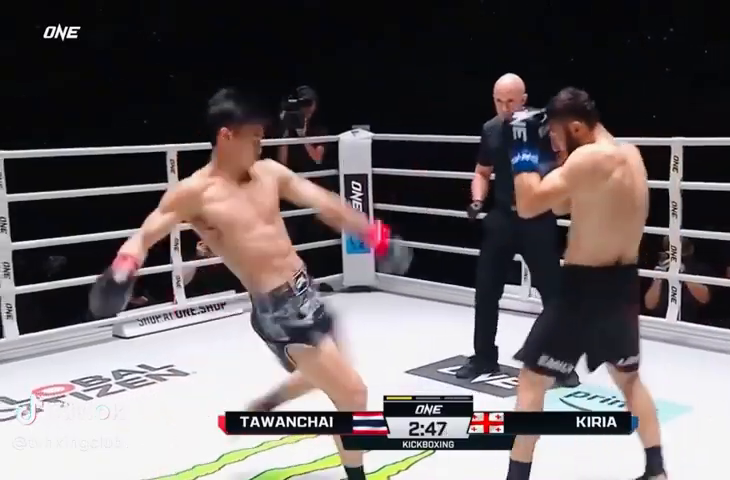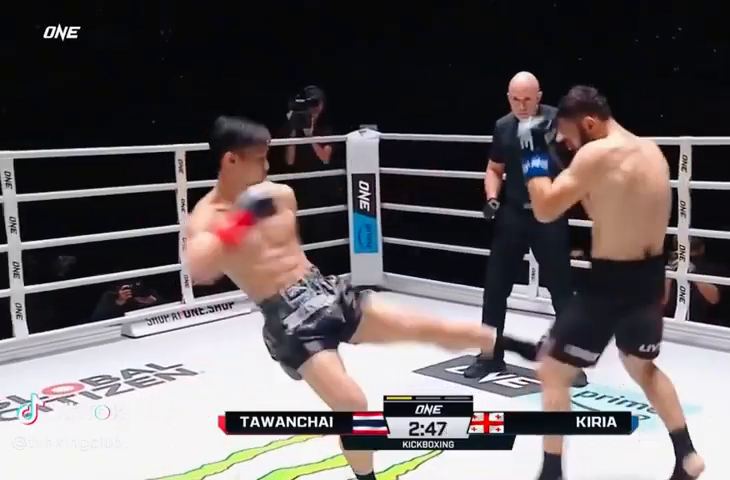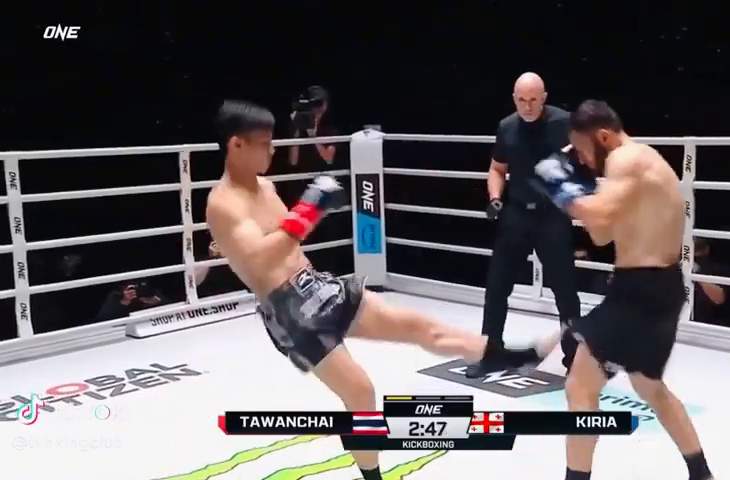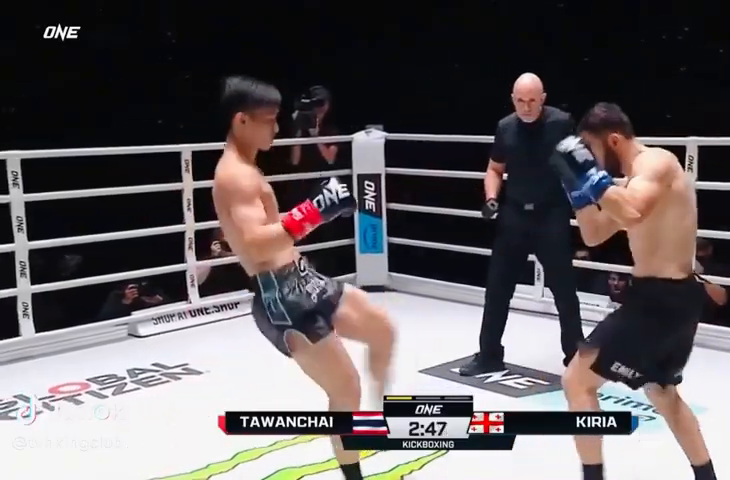
dt=0.1s
person 1, frame 1
left shoulder: (591, 158)
right shoulder: (629, 155)
left elbow: (528, 205)
left wrist: (525, 148)
right wrist: (541, 155)
left hip: (585, 288)
right hip: (622, 285)
left knee: (531, 383)
right knee: (627, 376)
person 1, frame 2
left shoulder: (600, 152)
right shoulder: (648, 151)
left elbow: (545, 210)
left wrist: (533, 153)
left hip: (613, 280)
right hip: (648, 276)
left knee: (553, 372)
right knee: (642, 365)
person 1, frame 3
left shoulder: (627, 160)
right shoulder: (650, 163)
left elbow: (603, 217)
right elbow: (603, 234)
left wrist: (562, 186)
right wrist: (571, 187)
left hip: (637, 289)
right hip: (665, 287)
left knee: (581, 387)
right knee: (649, 385)
person 1, frame 4
left shoulder: (654, 163)
right shoulder: (640, 173)
left elbow: (632, 213)
right elbow: (592, 236)
left wrist: (588, 173)
right wrist: (578, 186)
left hip: (658, 301)
right hip: (679, 298)
left knee: (577, 382)
right knee: (663, 395)
person 2, frame 1
left shoulder: (268, 172)
right shoulder: (194, 192)
left elbow: (322, 202)
right elbow: (145, 235)
left wrist: (374, 235)
right wrist: (123, 267)
left hip: (304, 293)
right hip: (276, 312)
left knee: (315, 379)
right knee: (352, 393)
person 2, frame 2
left shoulder: (280, 193)
right shoulder: (206, 215)
right elbow: (200, 271)
right wrist: (242, 220)
left hip: (326, 293)
right hip: (287, 320)
left knee: (433, 327)
right knee: (353, 404)
left ankle: (527, 347)
person 2, frame 3
left shoulder: (264, 184)
right shoulder: (223, 203)
right elbow: (259, 260)
right wrist: (307, 212)
left hip: (326, 288)
right hip: (291, 312)
left knee: (423, 328)
right knee: (361, 396)
left ankle: (520, 357)
person 2, frame 4
left shoulder: (239, 167)
right shoulder: (235, 176)
right elbow: (255, 245)
right wrist: (313, 211)
left hip: (301, 282)
right hip: (281, 296)
left knee: (382, 330)
right knee: (346, 387)
person 3, frame 1
right shoulder: (490, 129)
right wrist: (477, 199)
left hip: (538, 218)
right hip: (501, 217)
left knee: (552, 291)
right knee: (486, 289)
right ankle: (484, 356)
person 3, frame 2
right shoulder: (503, 127)
right wrist: (492, 197)
left hip: (549, 216)
right hip: (512, 215)
left knee: (561, 289)
right knee: (494, 286)
right ankle: (491, 356)
person 3, frame 3
left shoulder: (563, 122)
right shoulder: (507, 127)
right elbow: (497, 170)
right wrist: (495, 198)
left hip: (552, 216)
right hip: (515, 215)
left knee: (565, 290)
right knee: (496, 285)
left ankle: (574, 360)
right ankle: (491, 355)
person 3, frame 4
left shoulder: (561, 123)
right shoulder: (505, 127)
right elbow: (494, 170)
right wrist: (491, 198)
left hip: (551, 216)
right hip: (513, 216)
left knee: (564, 289)
right knee: (497, 286)
left ankle: (574, 360)
right ankle: (489, 355)
